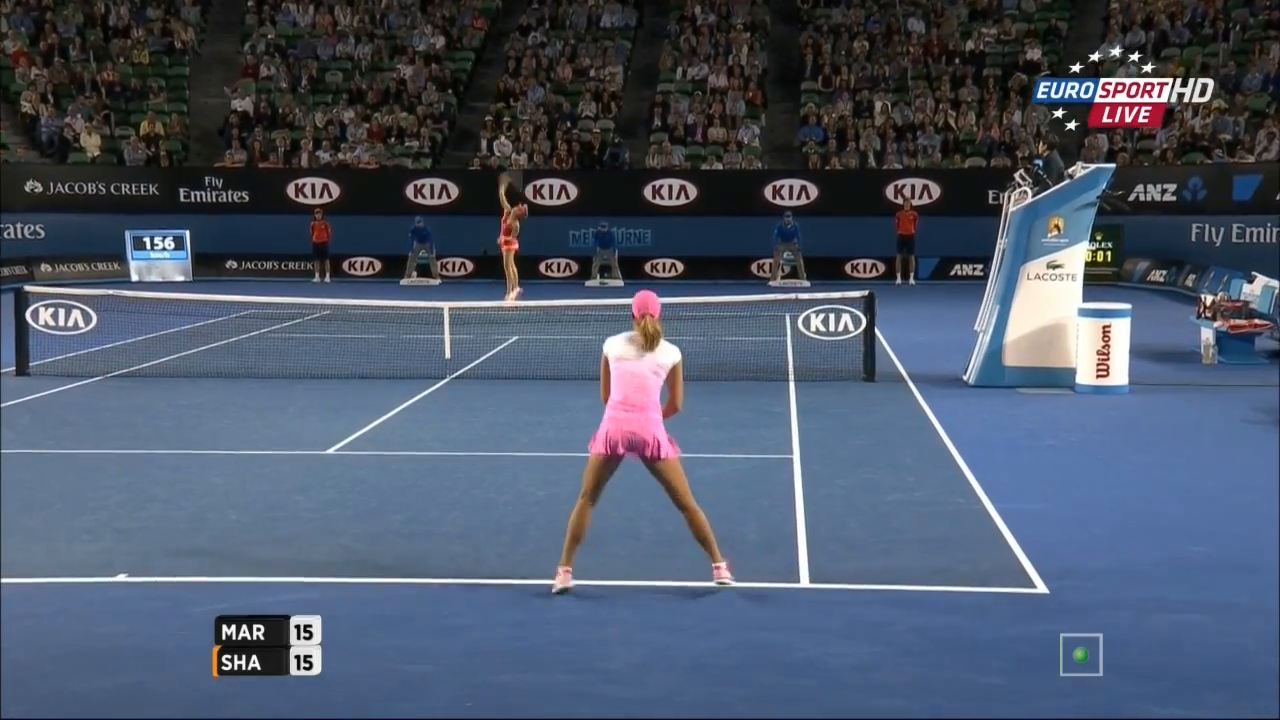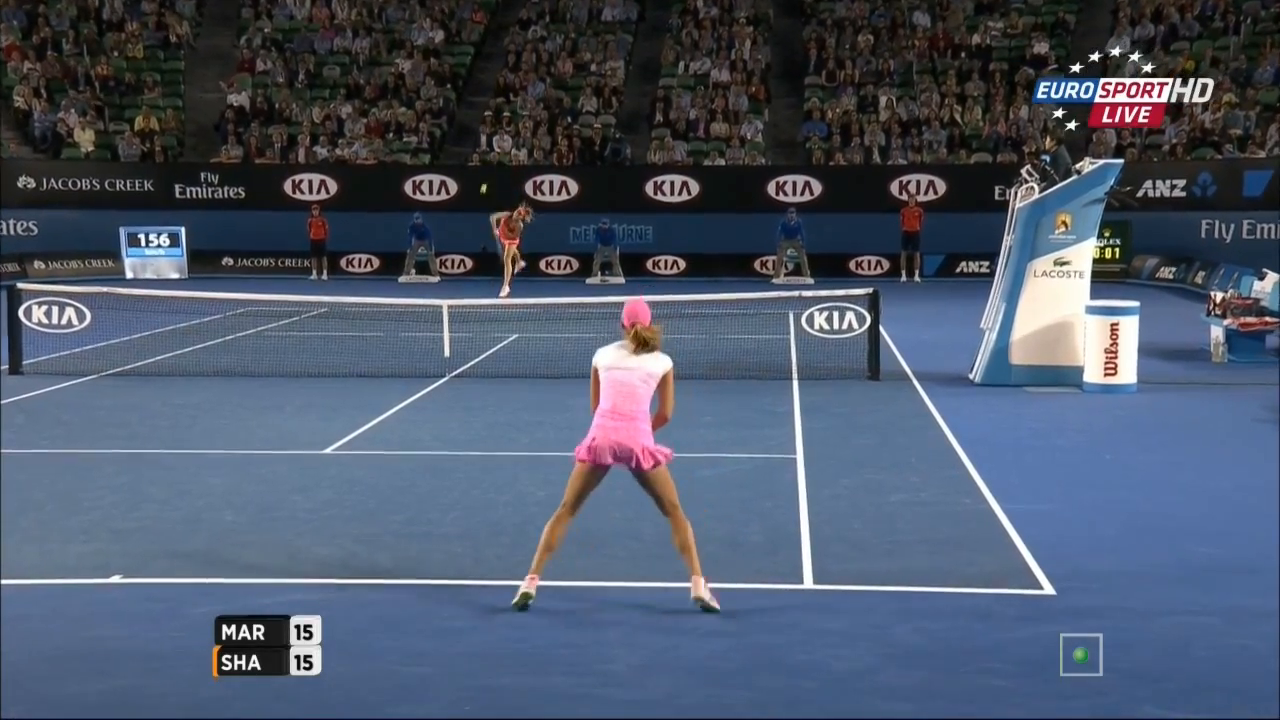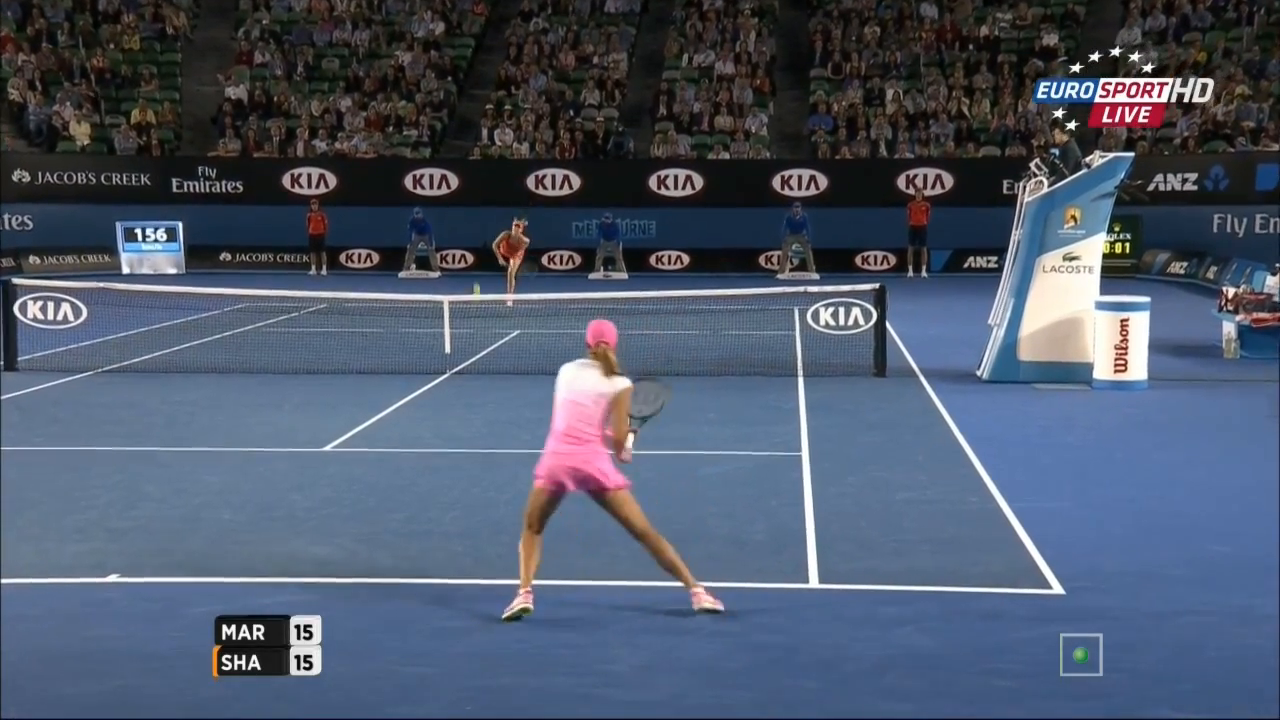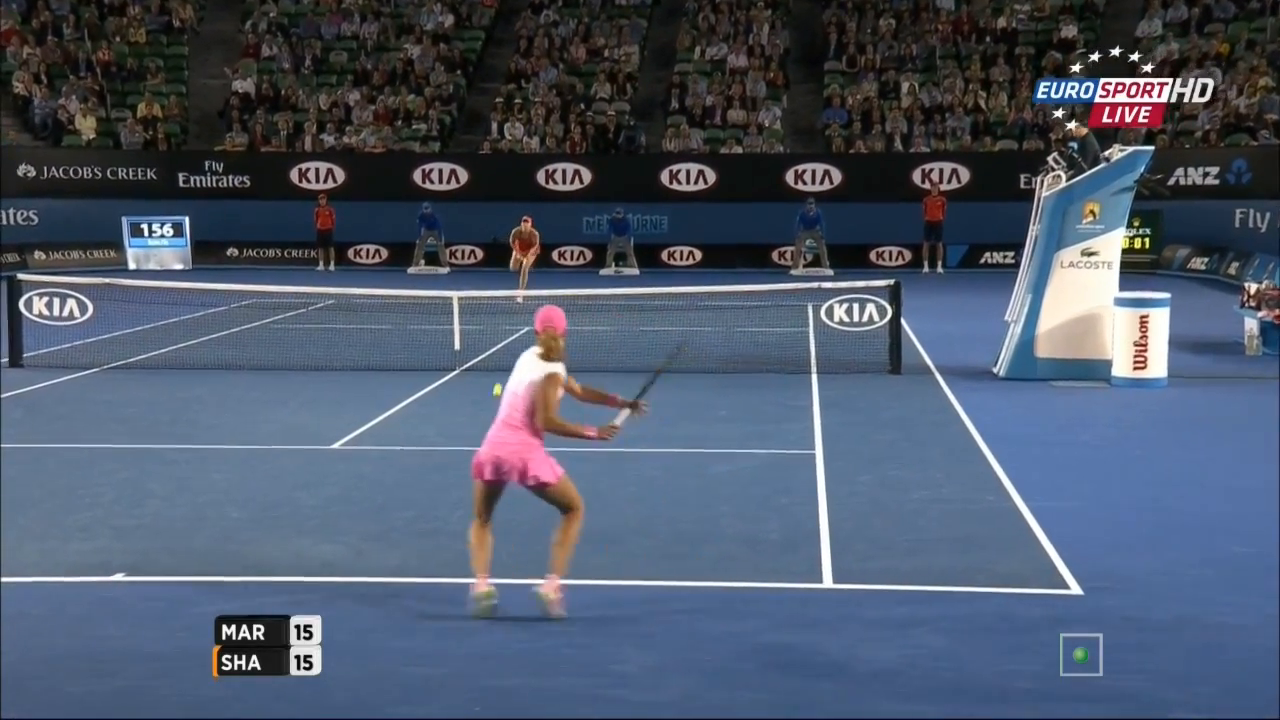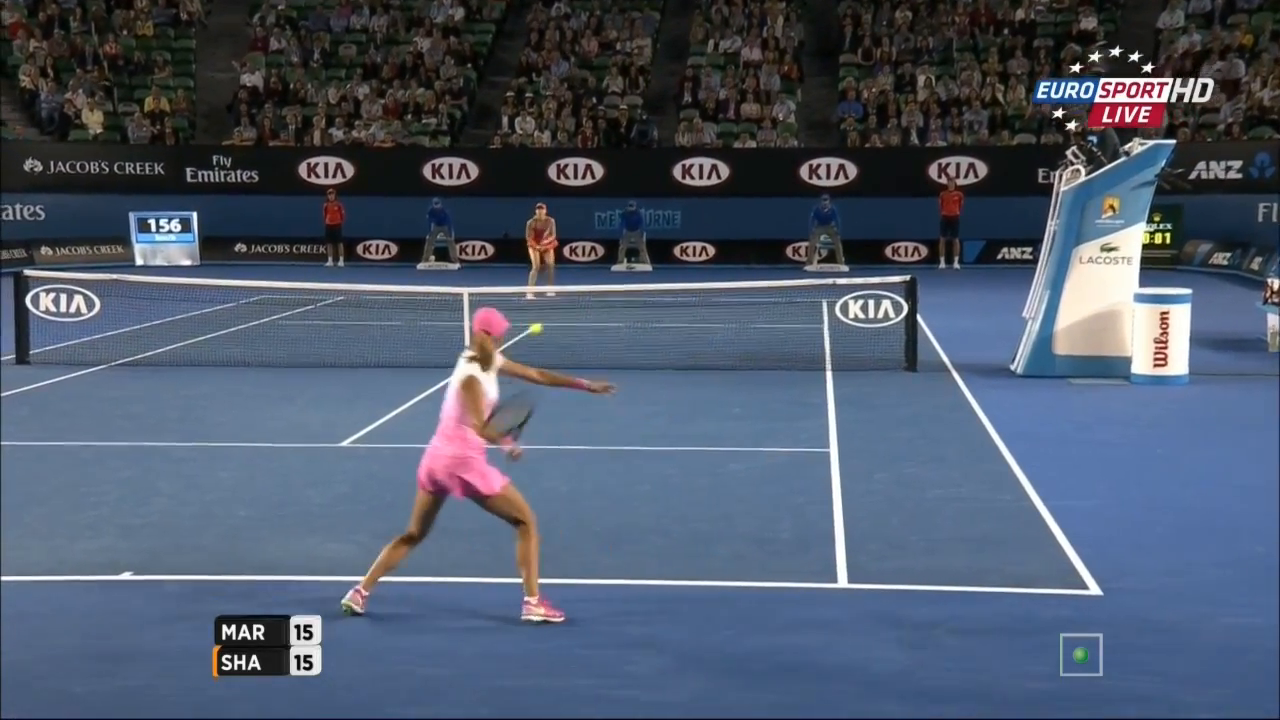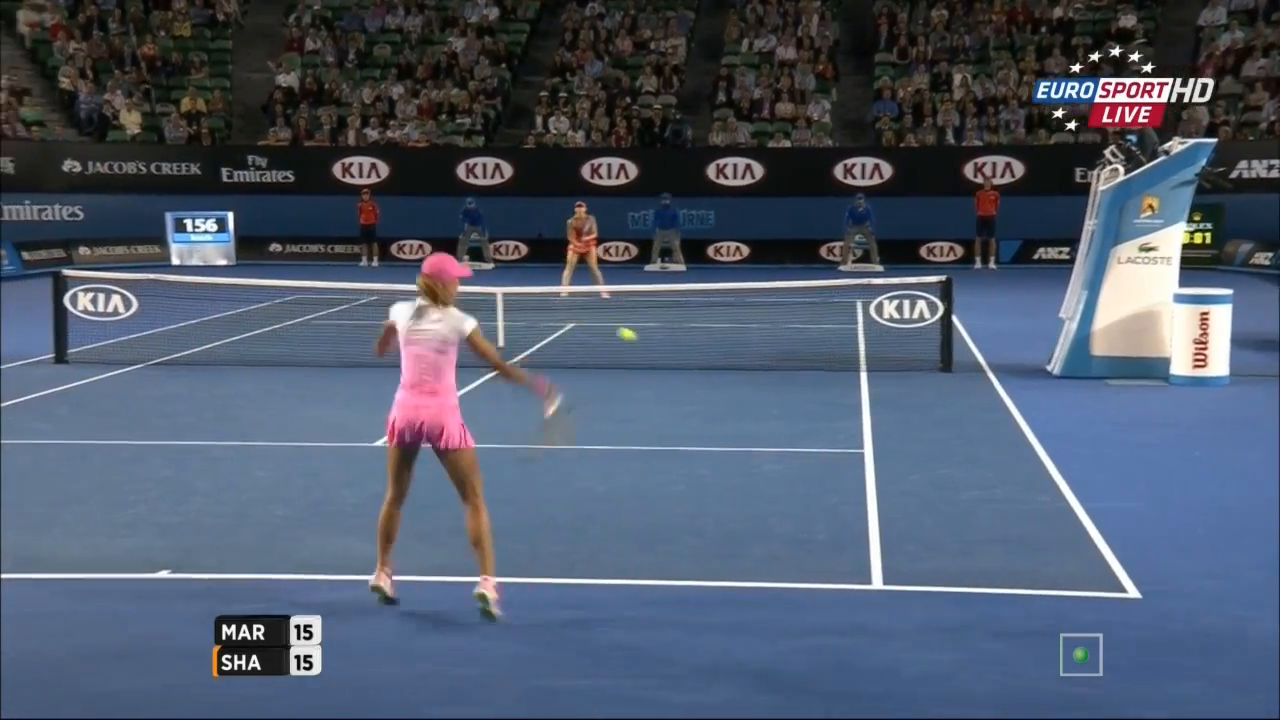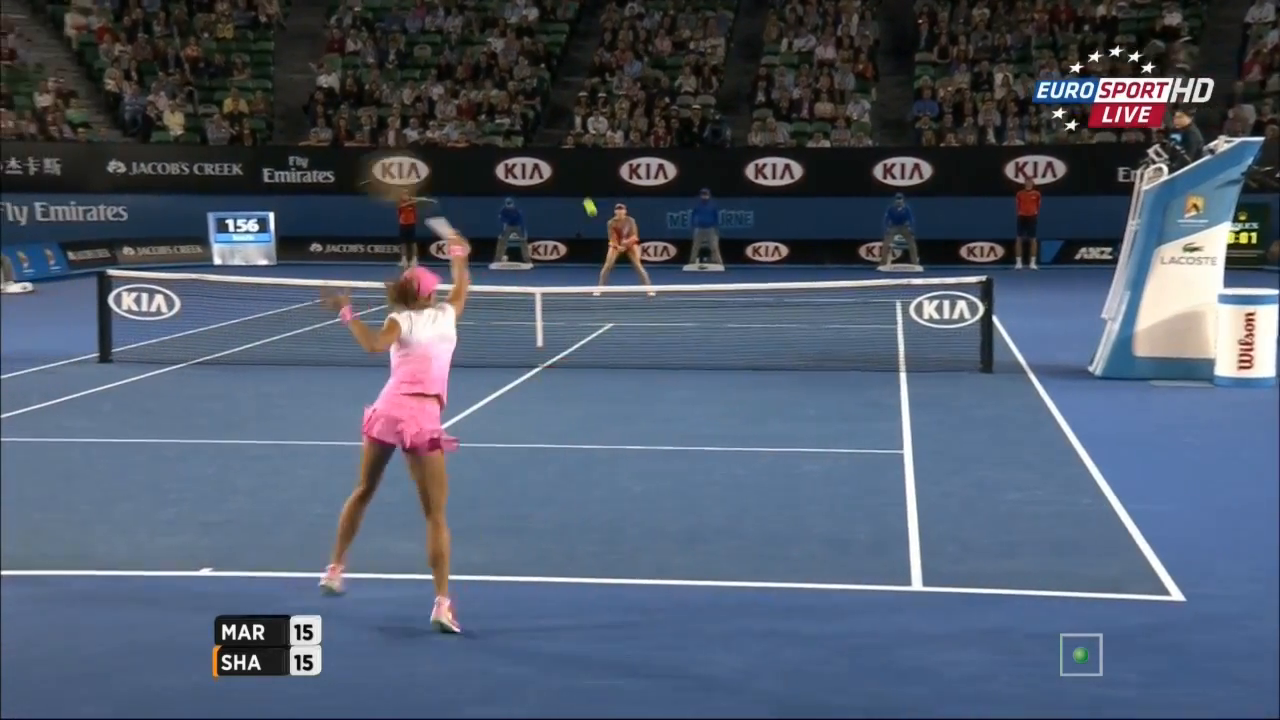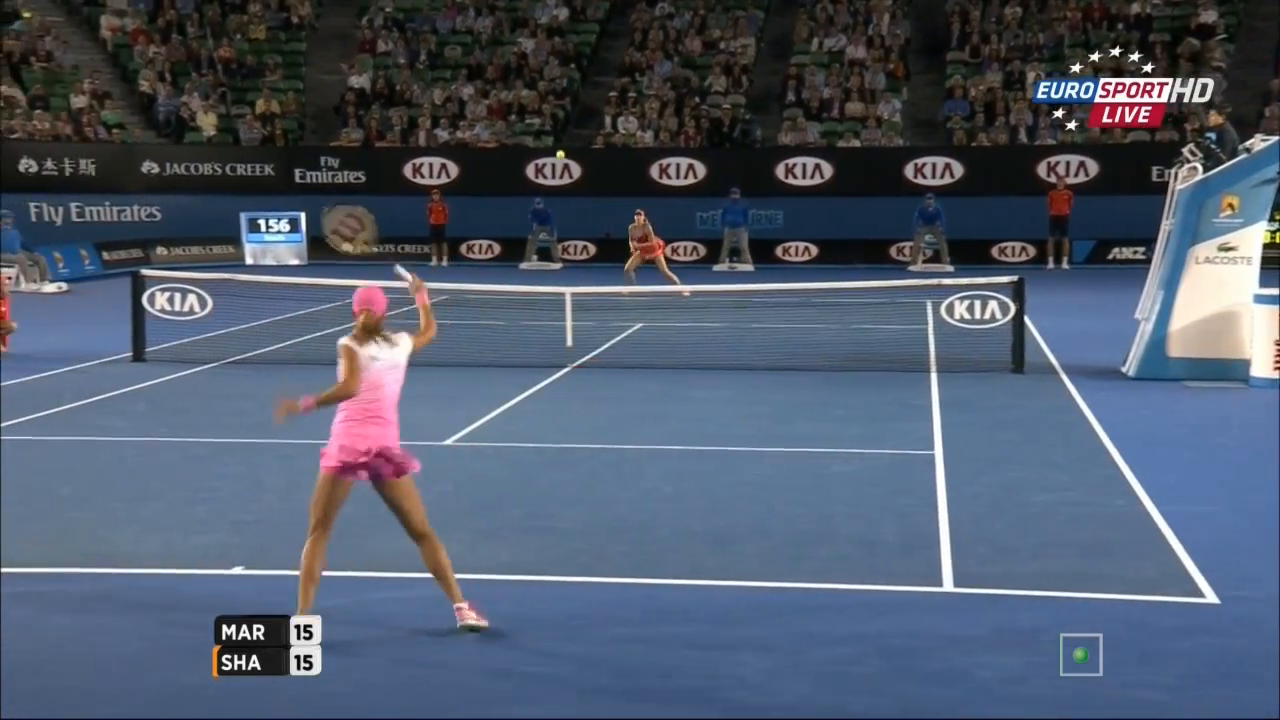
dt=0.2s
person 1, frame 1
left shoulder: (612, 345)
right shoulder: (671, 352)
right elbow: (675, 405)
left hip: (613, 426)
right hip: (650, 429)
left knee: (586, 500)
right knee: (686, 504)
left ankle: (565, 573)
right ankle: (720, 568)
person 1, frame 2
left shoulder: (602, 355)
right shoulder: (662, 361)
right elbow: (665, 414)
left hip: (601, 436)
right hip: (639, 440)
left knee: (566, 510)
right knee: (674, 512)
left ankle: (532, 581)
right ankle: (698, 584)
person 1, frame 3
left shoulder: (566, 371)
right shoulder: (619, 383)
right elbow: (617, 434)
right wrist: (621, 452)
left hip: (555, 459)
right hip: (591, 463)
left knee: (531, 531)
right knee: (644, 532)
left ankle: (524, 594)
right ankle: (698, 592)
person 1, frame 4
left shoulder: (530, 356)
right shoulder: (552, 369)
left elbow: (578, 391)
right elbow: (545, 421)
left wrist: (623, 402)
right wrist: (588, 433)
left hip: (493, 450)
right hip: (526, 454)
left knee: (481, 521)
right knee: (574, 511)
left ankle: (482, 583)
right ankle: (552, 584)
person 1, frame 5
left shoulder: (488, 360)
right shoulder: (472, 374)
left elbow: (536, 375)
right elbow: (474, 424)
left wrist: (585, 385)
right wrist: (505, 444)
left hip: (435, 460)
right hip: (464, 464)
left knee: (412, 536)
right knee: (526, 524)
left ankle: (360, 593)
right ankle: (533, 602)
person 1, frame 6
left shoulder: (401, 312)
right shoulder: (458, 321)
left elbow: (381, 351)
right elbow: (498, 365)
right wrist: (536, 385)
left hip: (405, 411)
right hip: (441, 416)
left knee: (396, 496)
right knee: (474, 502)
left ankle: (382, 574)
right ankle: (487, 582)
person 1, frame 7
left shoulder: (400, 320)
right shoulder: (447, 313)
left elbow: (373, 346)
right elbow: (462, 287)
left wrist: (348, 315)
right wrist: (458, 255)
left hip: (389, 412)
right hip: (423, 420)
left knee: (363, 493)
right knee: (436, 517)
left ankle: (335, 570)
right ankle: (442, 604)
person 1, frame 8
left shoulder: (349, 344)
right shoulder: (401, 343)
left elbow: (350, 387)
right elbow: (429, 330)
left wrist: (307, 404)
right wrist: (422, 296)
left hip: (347, 442)
right hip: (385, 445)
left knee: (318, 533)
right knee: (422, 534)
left ankle: (303, 614)
right ankle: (461, 608)
